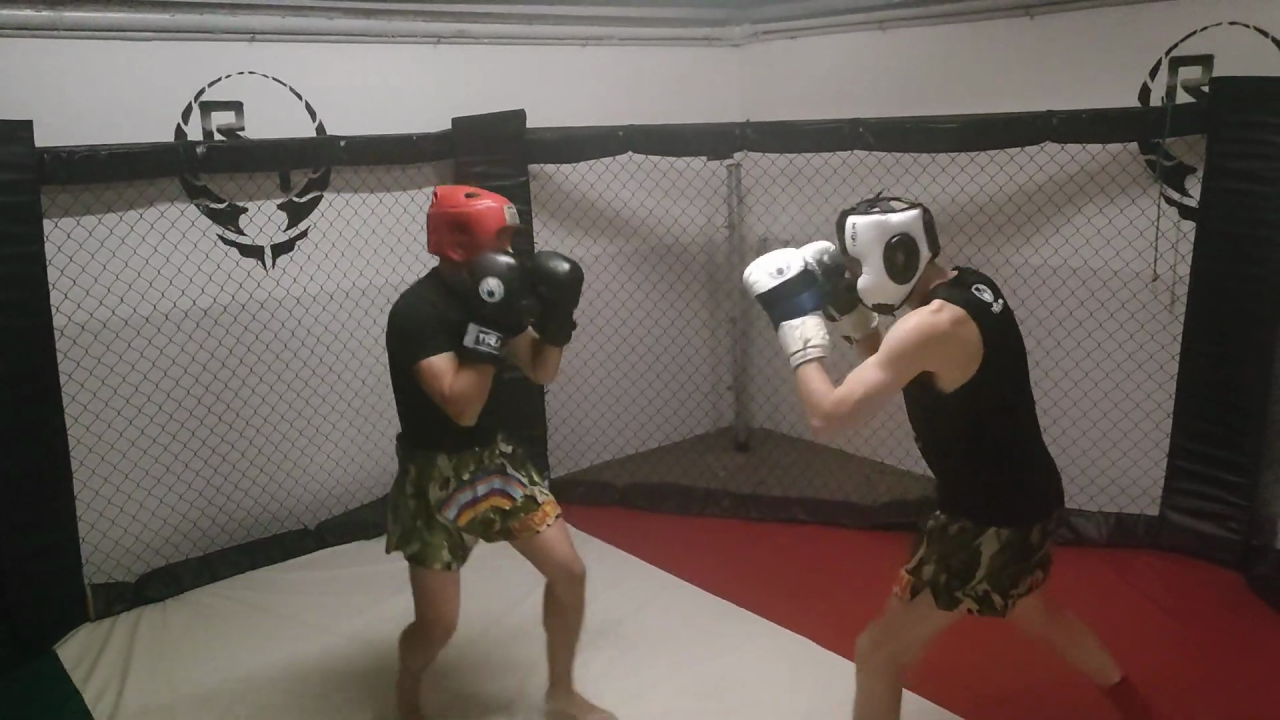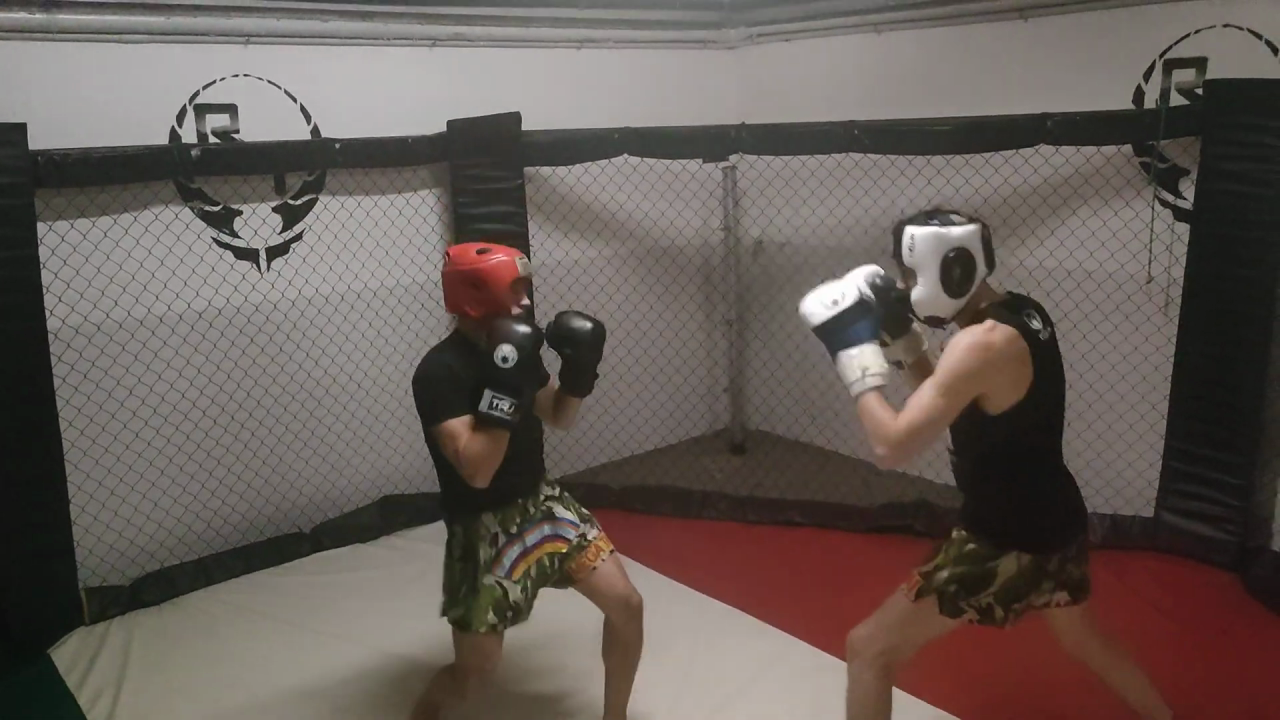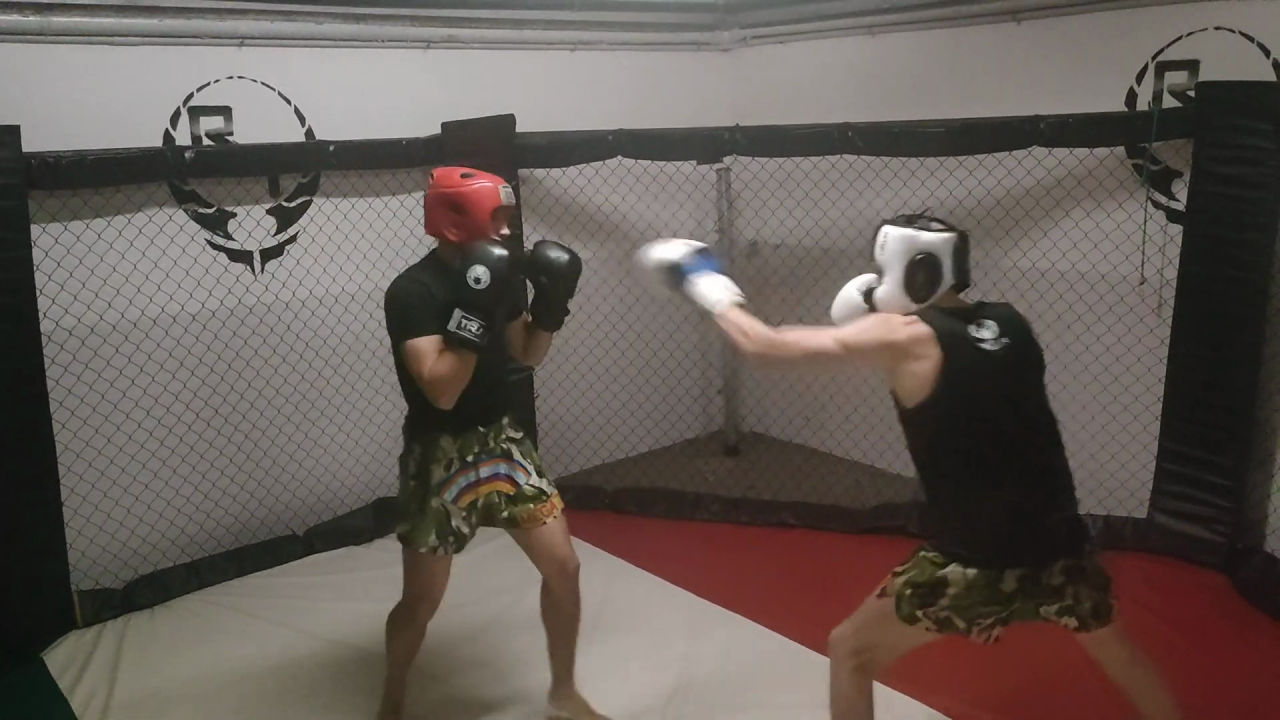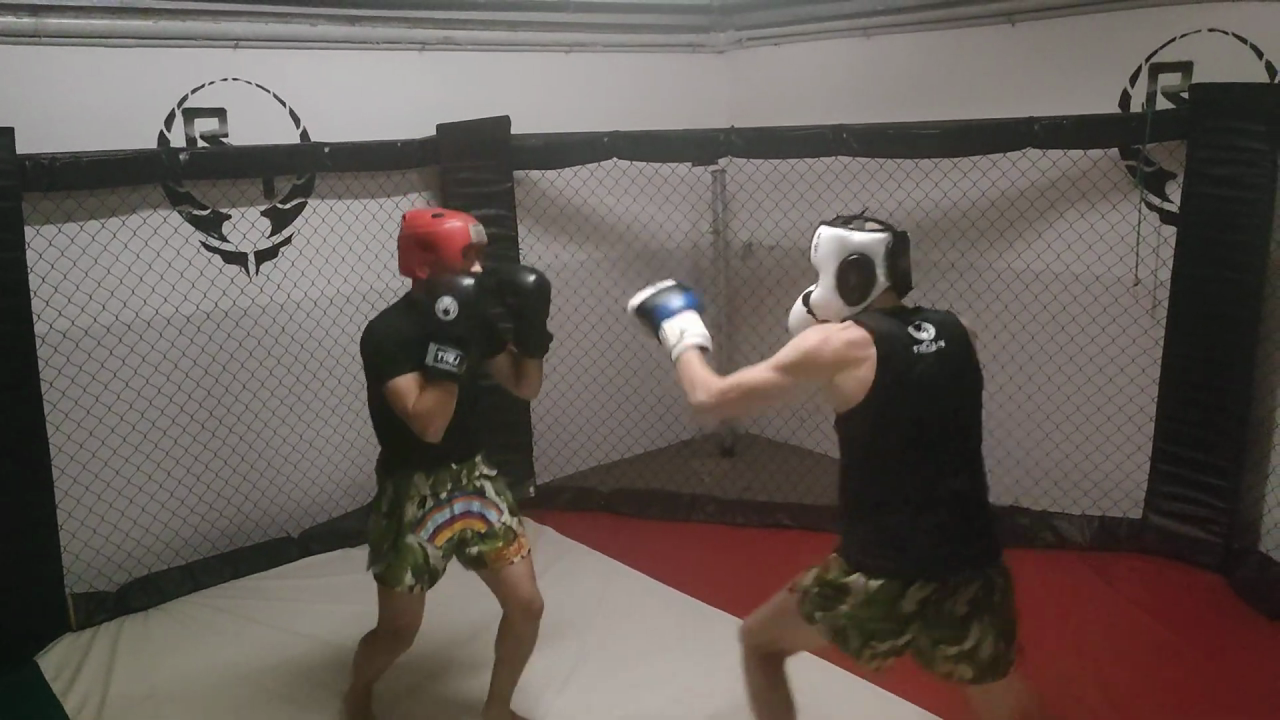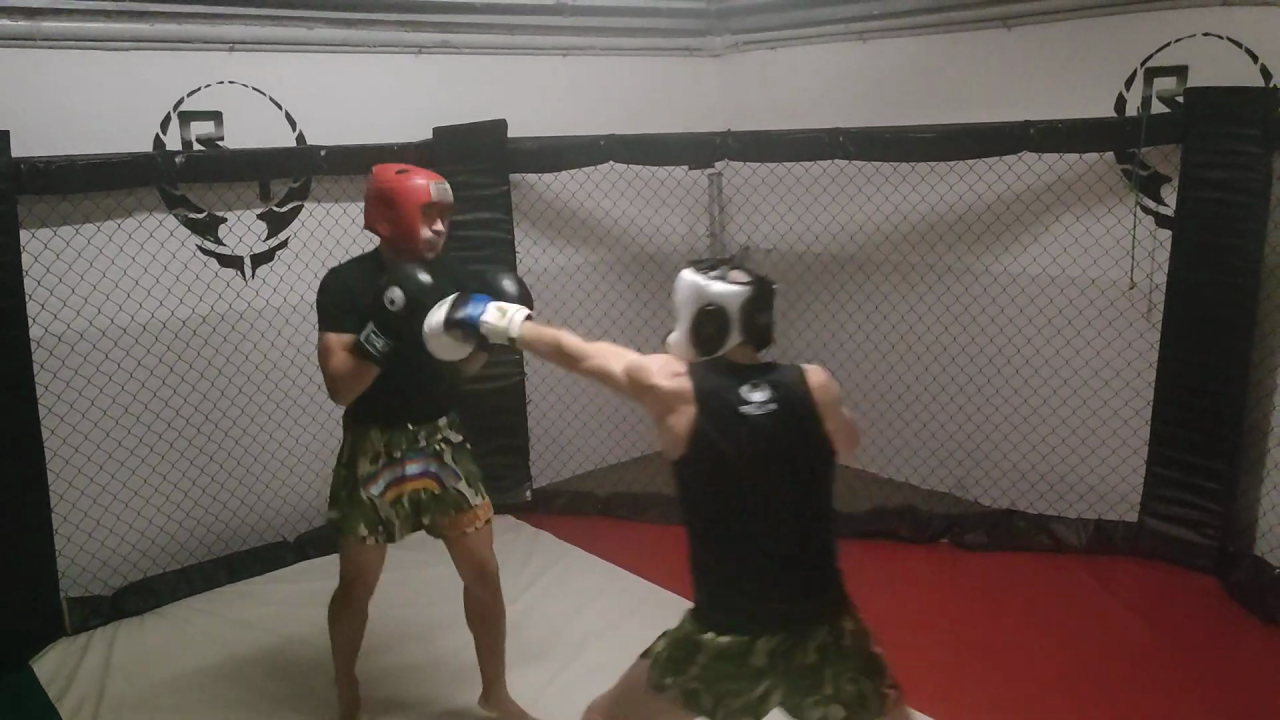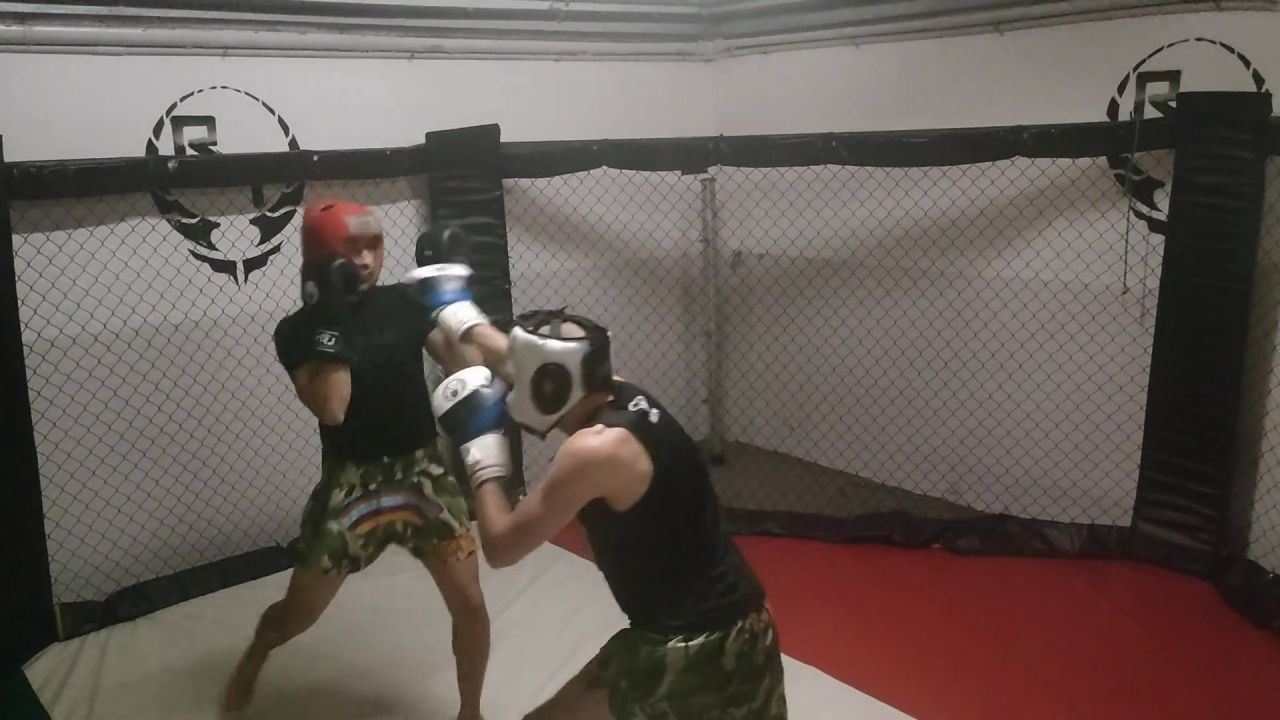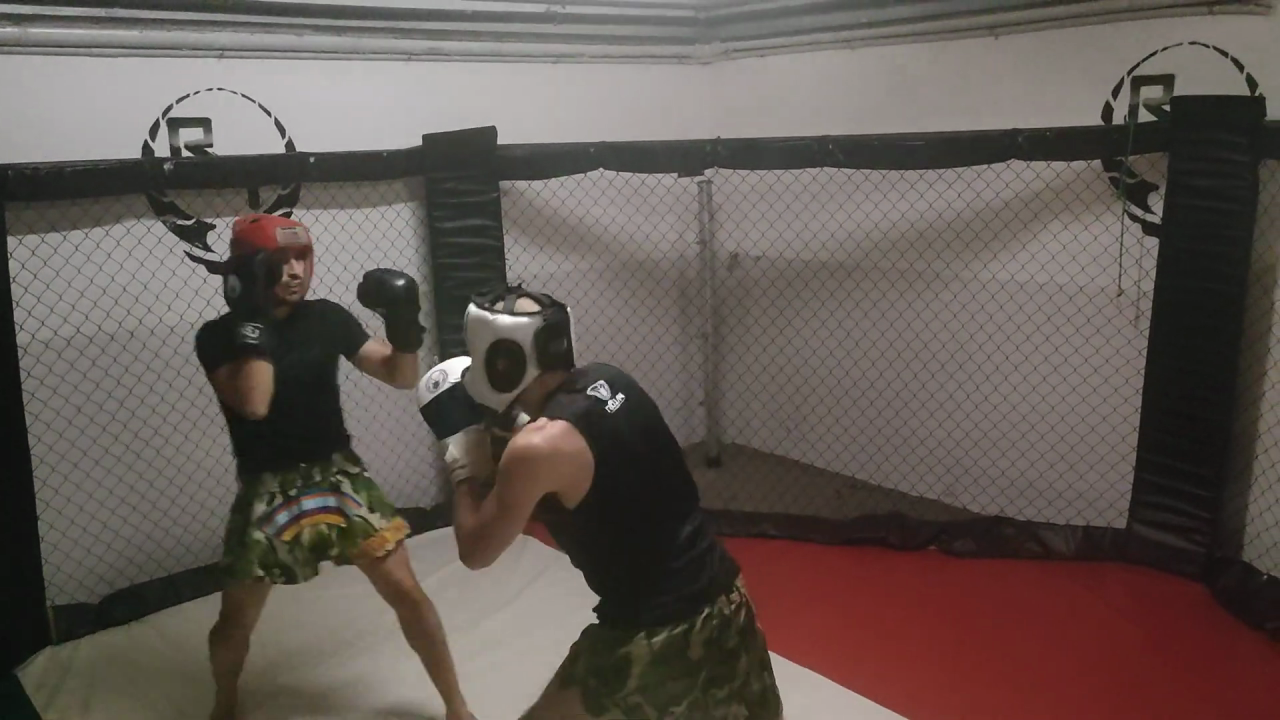
dt=0.2s
person 1, frame 1
left shoulder: (494, 294)
right shoulder: (415, 313)
left elbow: (541, 372)
right elbow: (462, 409)
left wrist: (556, 314)
right wrist: (486, 323)
left hip: (492, 456)
right hip: (438, 472)
left knee: (568, 570)
right knee: (438, 625)
person 1, frame 2
left shoulder: (517, 343)
right shoulder: (439, 373)
left elbow: (558, 419)
right elbow: (478, 472)
left wrist: (578, 372)
right wrist: (508, 392)
left hip: (542, 503)
right hip: (484, 524)
left knee: (625, 604)
right knee: (475, 674)
person 1, frame 3
left shoulder: (497, 277)
right shoulder: (411, 293)
left elbow: (527, 352)
right elbow: (439, 392)
left wrist: (554, 301)
right wrist: (473, 310)
left hip: (501, 440)
right hip: (440, 453)
left knee: (563, 566)
right knee: (422, 599)
person 1, frame 4
left shoulder: (476, 313)
right shoulder: (388, 334)
left elbow: (527, 386)
right elbow: (429, 426)
left wrist: (533, 324)
right wrist: (450, 342)
left hip: (475, 477)
right hip: (413, 490)
left knee: (526, 605)
right knee: (399, 631)
person 1, frame 5
left shoulder: (446, 278)
right shoulder: (344, 285)
left elbow: (467, 364)
right elbow: (340, 388)
right wrist: (387, 325)
left hip: (442, 439)
right hip: (375, 448)
left knee: (483, 572)
right knee: (358, 583)
person 1, frame 6
left shoulder: (403, 303)
right shoulder: (300, 330)
right elbow: (330, 410)
right wrist: (330, 322)
left hip: (423, 470)
right hip: (352, 480)
left knee: (468, 601)
right knee: (301, 608)
right ankle: (244, 676)
person 1, frame 7
left shoulder: (326, 318)
right shoulder: (219, 337)
left elbow: (401, 377)
right elbow: (252, 405)
left wrist: (403, 324)
right wrist: (253, 319)
left hip: (340, 475)
right hip: (269, 490)
left knee: (406, 594)
right knee: (237, 617)
person 2, frame 1
left shoulder: (933, 322)
right shoulder: (973, 288)
left elbow: (828, 416)
right elbow: (899, 370)
left wrist: (797, 317)
right wrist: (845, 307)
left hip: (984, 519)
right hip: (1031, 498)
left knee: (880, 654)
right knee: (1037, 612)
person 2, frame 2
left shoulder: (984, 344)
right shoulder: (1024, 313)
left elbow: (891, 447)
right elbow: (949, 392)
left wrist: (855, 349)
right wrist: (897, 332)
left hip: (1001, 544)
right hip: (1057, 526)
left knee: (871, 649)
right knee: (1086, 640)
person 2, frame 3
left shoulder: (904, 337)
right shoulder: (1014, 322)
left elbow: (762, 344)
left wrist: (705, 281)
left hip: (972, 563)
right hip: (1060, 546)
left knee: (850, 652)
right knee: (1118, 654)
person 2, frame 4
left shoulder: (839, 345)
right shoulder: (956, 332)
left elbow: (708, 399)
left wrist: (678, 322)
left hip: (878, 576)
right hip: (971, 569)
left knee: (761, 638)
person 2, frame 5
left shoulder: (675, 390)
right shoulder: (813, 385)
left elbow: (573, 350)
left wrist: (491, 318)
left hip: (730, 637)
right hip: (820, 625)
person 2, frame 6
left shoulder: (595, 450)
right shoulder: (625, 394)
left elbow: (502, 548)
right elbow: (521, 368)
left wrist: (481, 445)
right wrist: (459, 314)
left hip: (686, 649)
right hip: (746, 625)
person 2, frame 7
left shoulder: (537, 446)
right shoulder: (616, 381)
left elbow: (477, 552)
left wrist: (458, 441)
left hip: (651, 637)
right hip: (723, 603)
